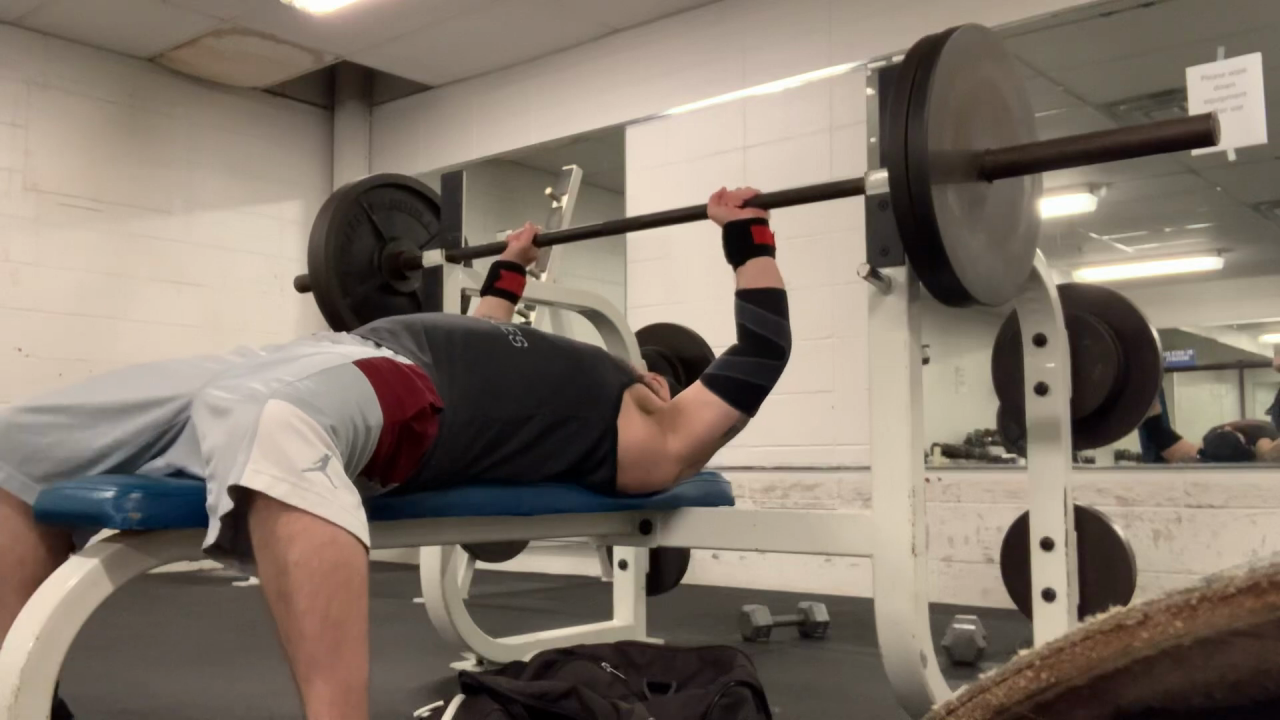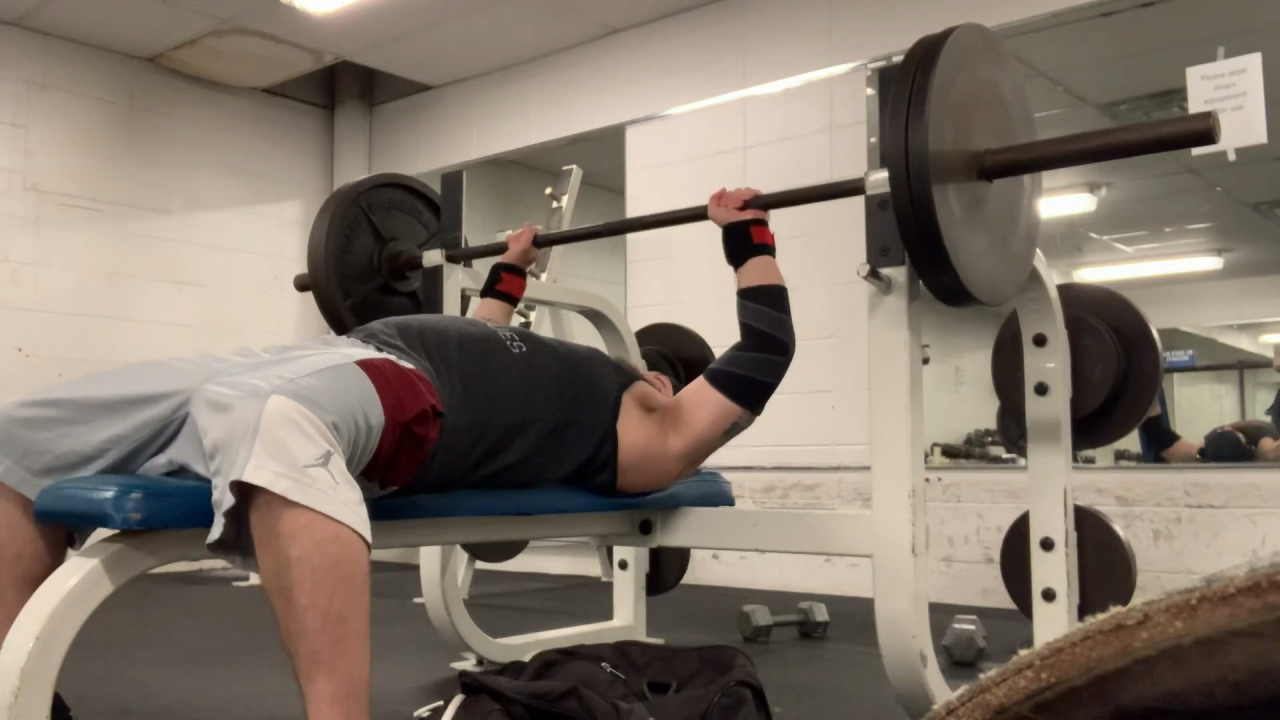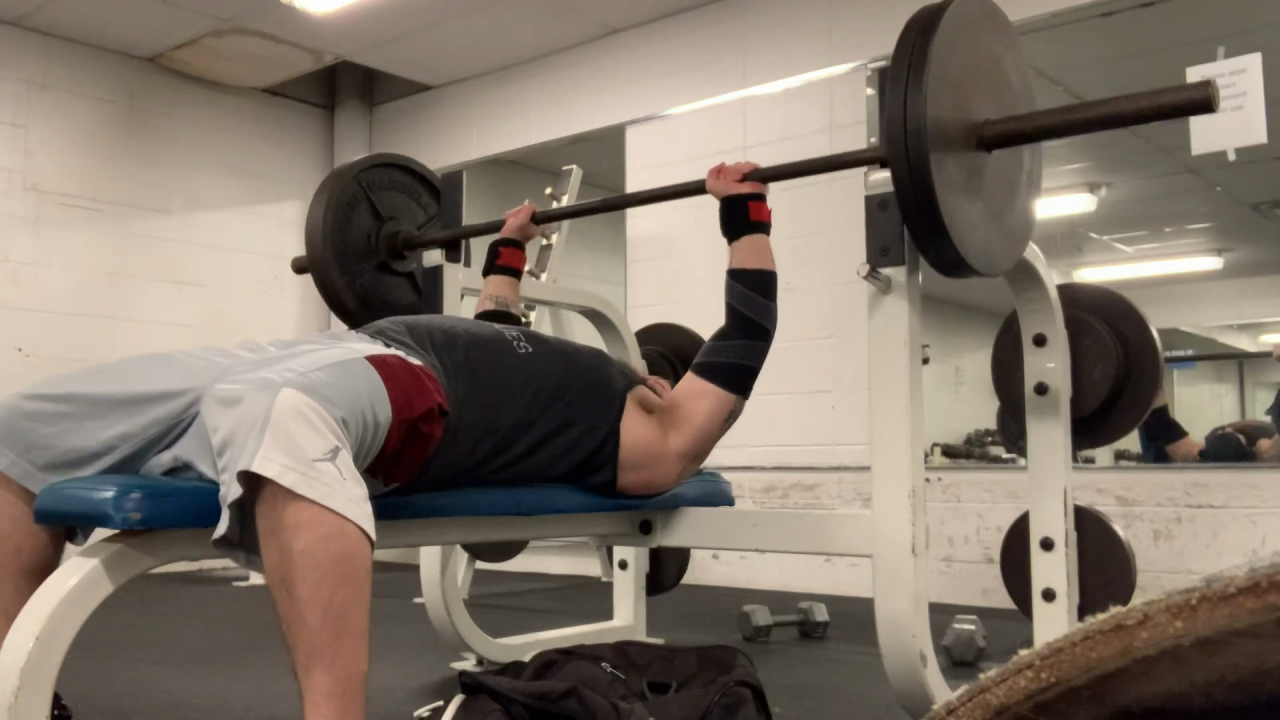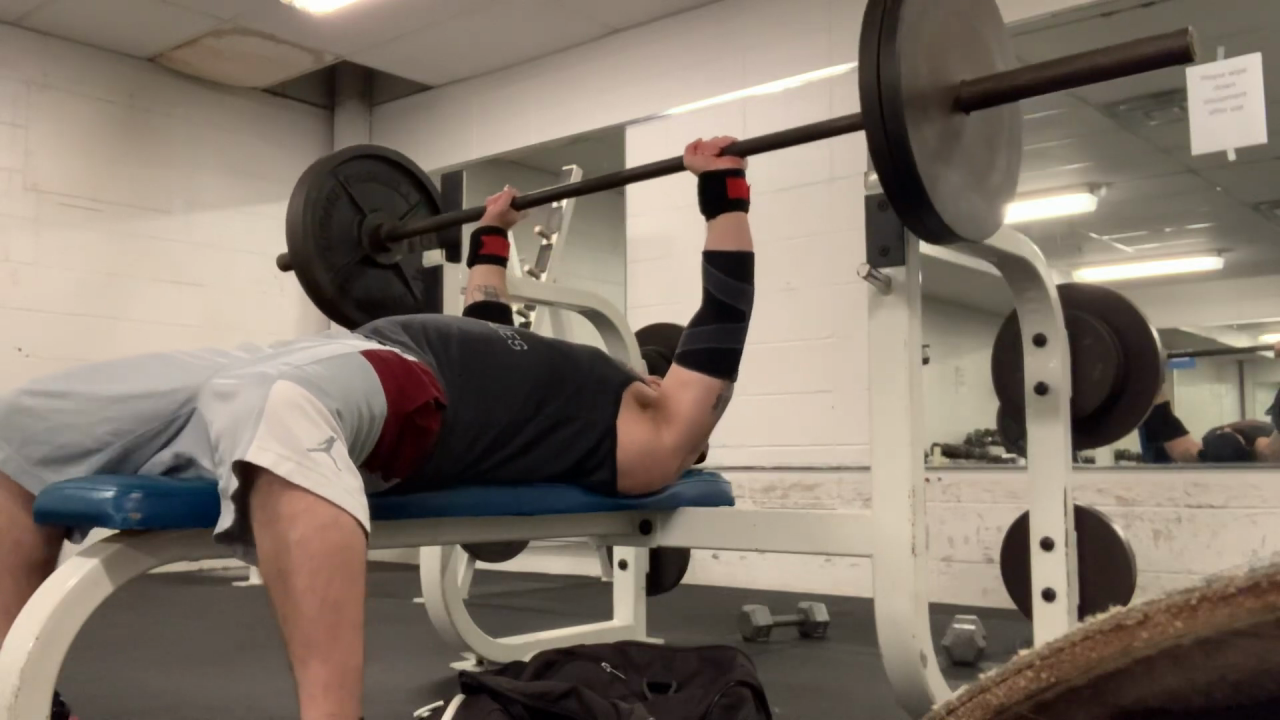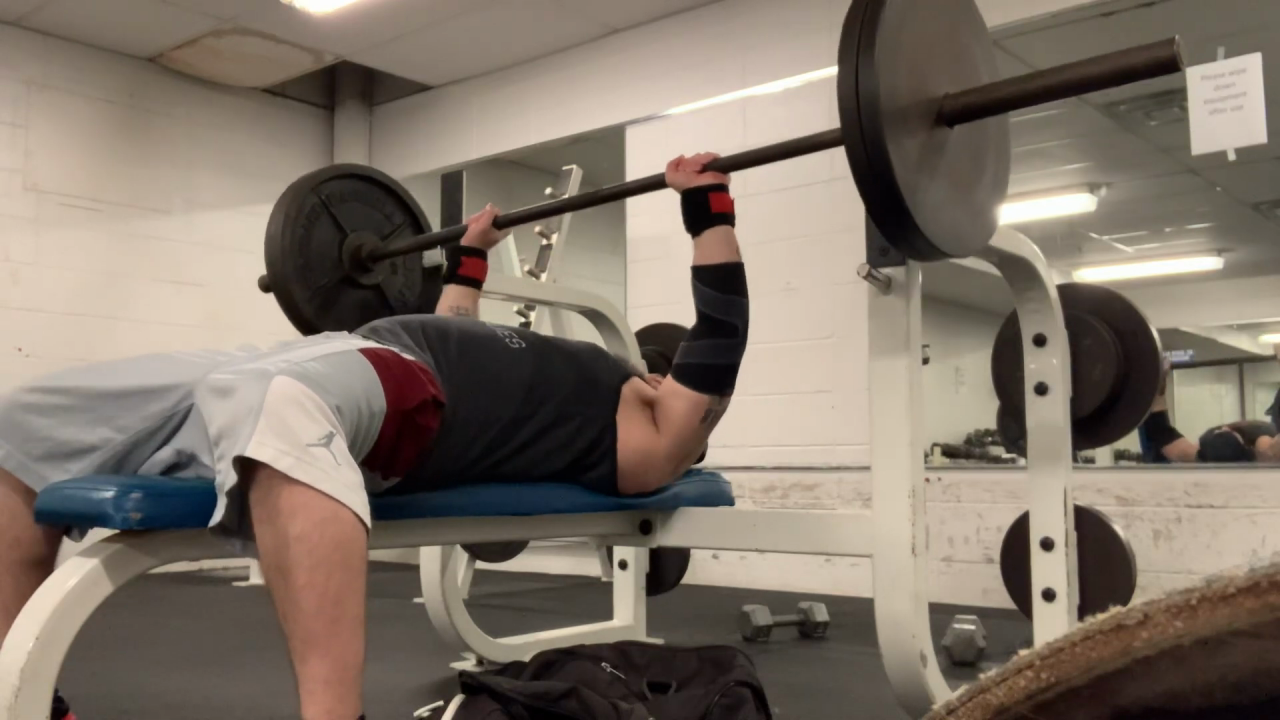
dt=0.7s
person 1, frame 1
left shoulder: (655, 445)
right shoulder: (577, 390)
left elbow: (760, 354)
right elbow: (479, 350)
left wrist: (748, 237)
right wrist: (508, 270)
left knee: (269, 434)
person 1, frame 2
left shoulder: (653, 441)
right shoulder: (587, 391)
left elbow: (764, 354)
right elbow: (482, 359)
left wrist: (748, 235)
right wrist: (508, 272)
left knee: (268, 429)
person 1, frame 3
left shoulder: (656, 444)
right shoulder: (574, 390)
left elbow: (745, 340)
right elbow: (495, 339)
left wrist: (745, 216)
right wrist: (508, 249)
left knee: (276, 422)
person 1, frame 4
left shoulder: (650, 442)
right shoulder: (561, 387)
left elbow: (723, 324)
right elbow: (484, 332)
left wrist: (724, 192)
right wrist: (491, 235)
left knee: (272, 416)
person 1, frame 5
left shoulder: (645, 443)
right shoulder: (557, 384)
left elbow: (721, 343)
right elbow: (459, 348)
left wrist: (707, 207)
right wrist: (468, 256)
left knee: (274, 414)
